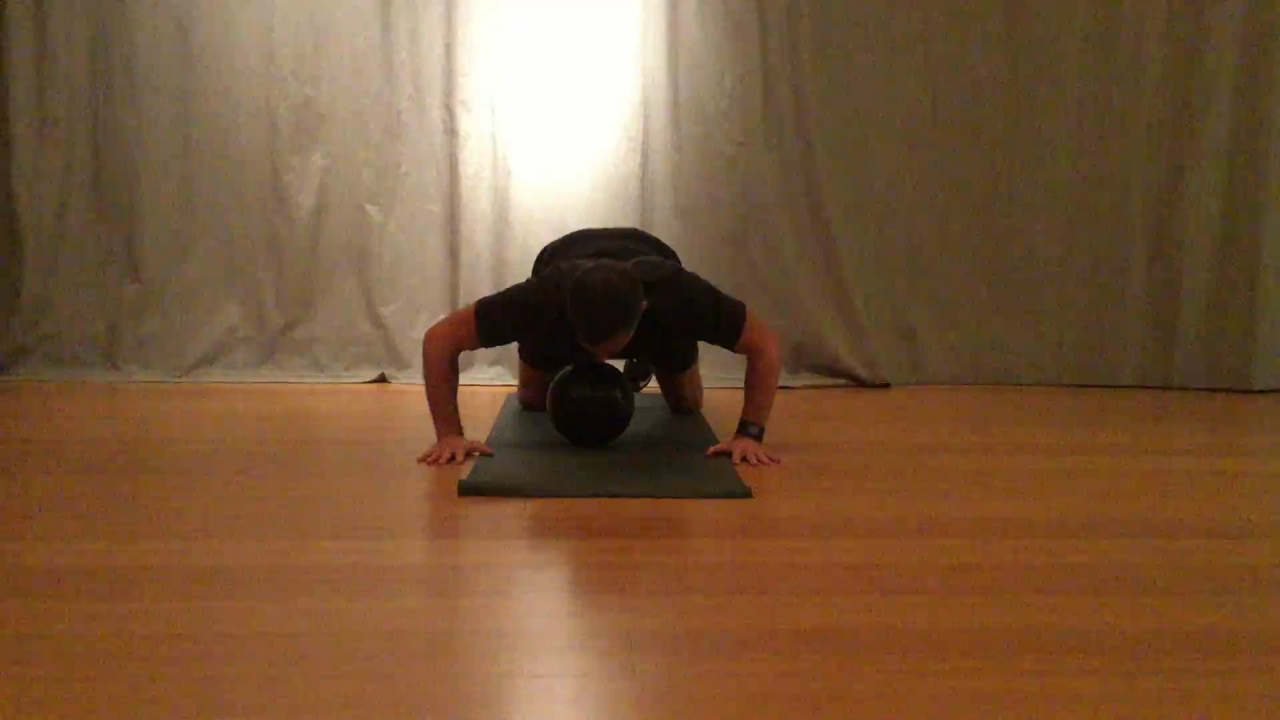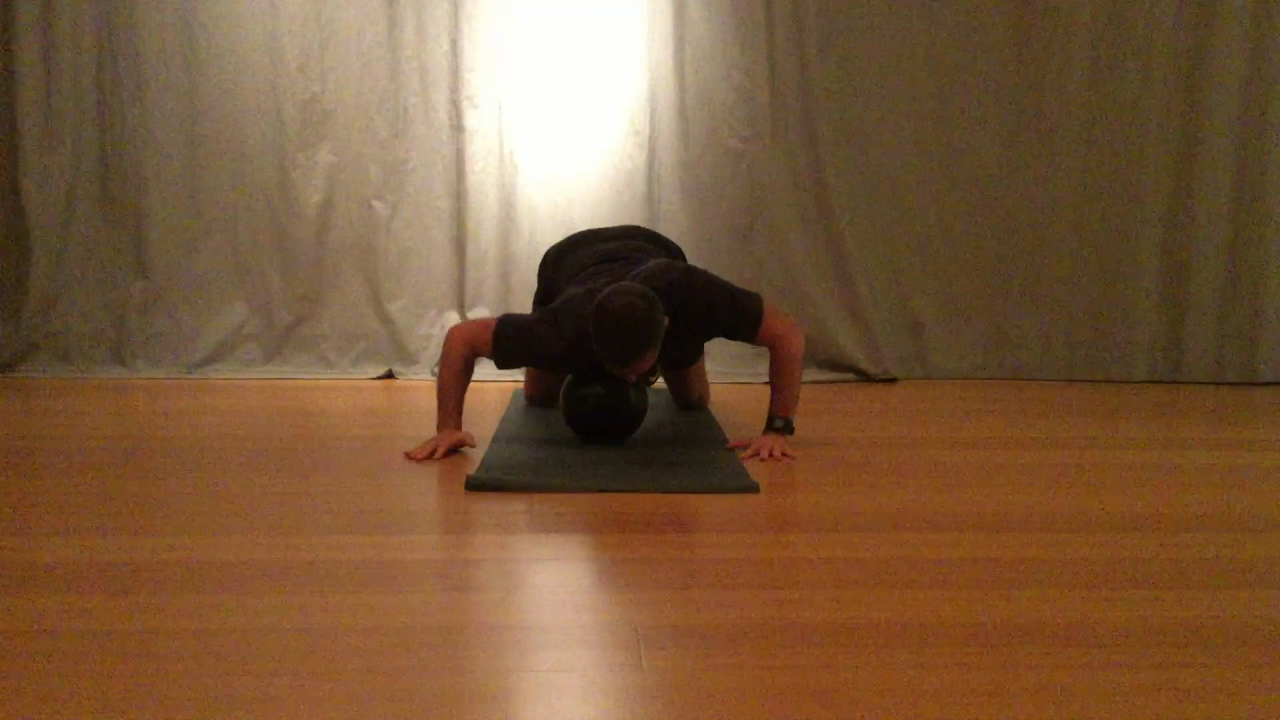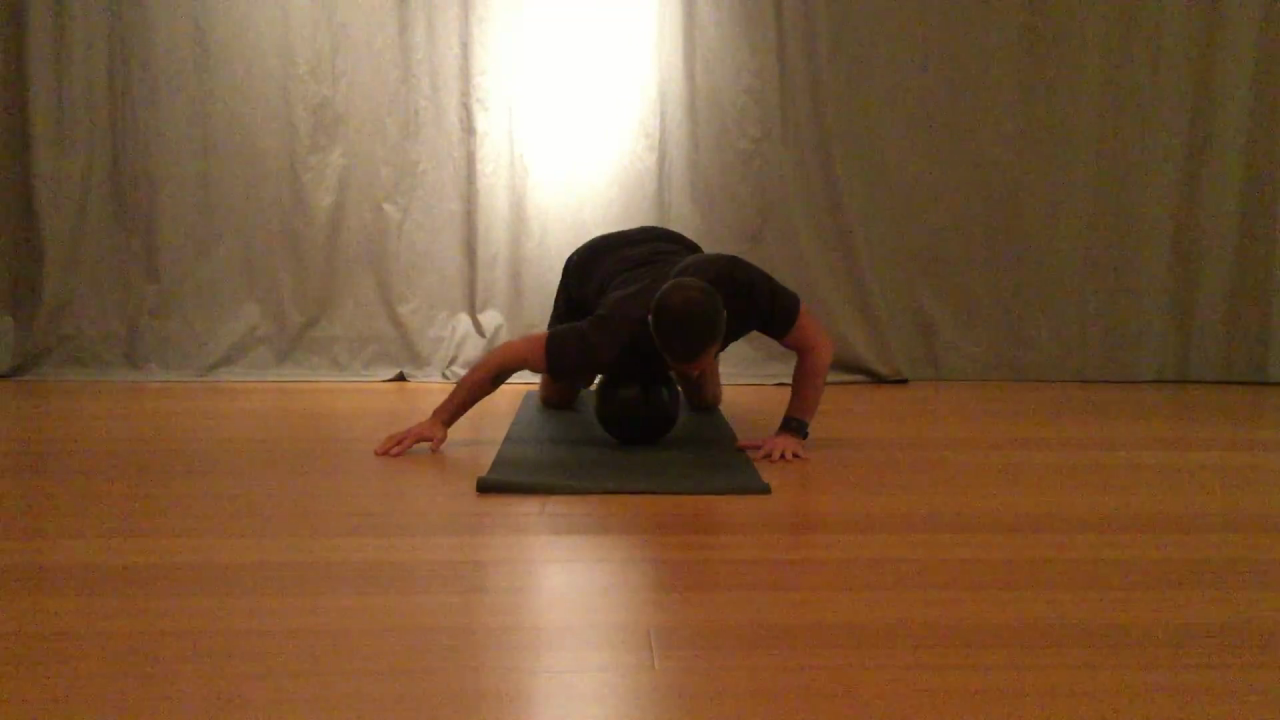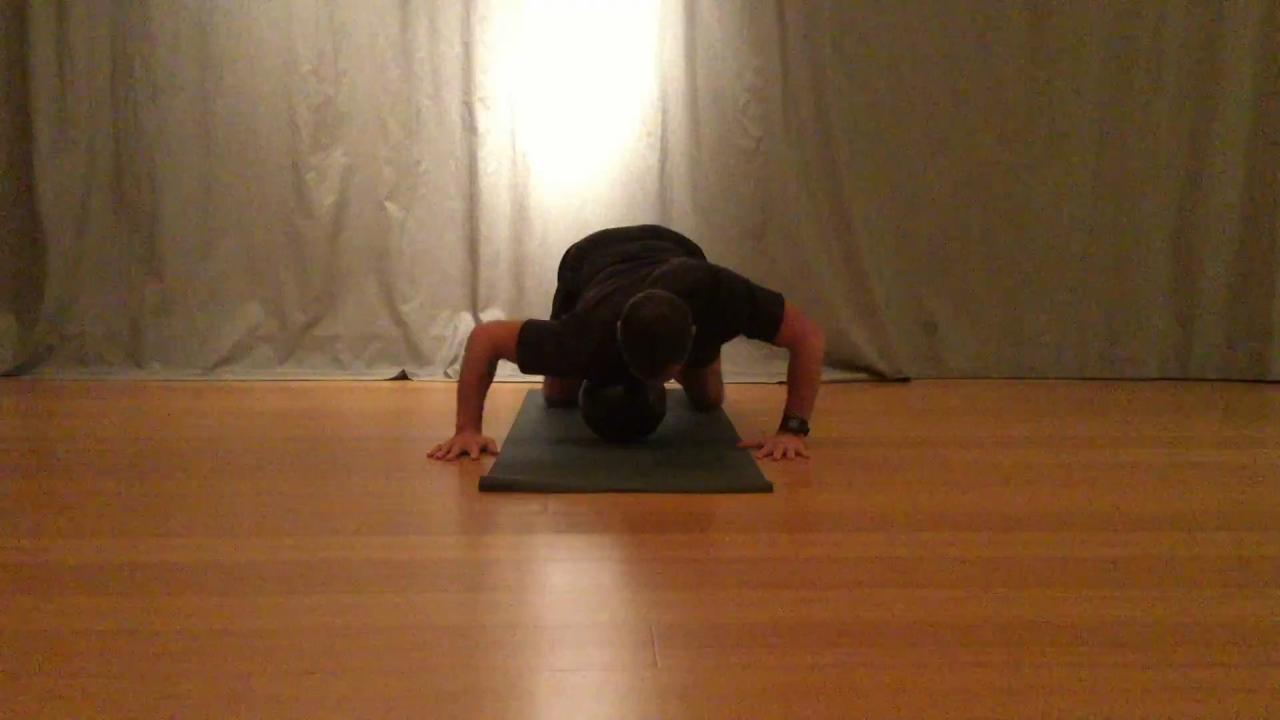
dt=1s
person 1, frame 1
left shoulder: (676, 292)
right shoulder: (543, 297)
left elbow: (765, 346)
right elbow: (439, 339)
left wrist: (750, 432)
right wrist: (448, 433)
left hip: (652, 283)
left knee: (687, 402)
right knee: (533, 399)
left ankle: (645, 363)
person 1, frame 2
left shoulder: (690, 294)
right shoulder: (564, 329)
left elbow: (788, 337)
right elbow: (460, 338)
left wrist: (777, 428)
right wrist: (448, 426)
left hip: (653, 253)
right hip: (568, 261)
left knee: (694, 399)
right knee: (539, 396)
left ankle: (661, 369)
right ankle: (568, 362)
person 1, frame 3
left shoulder: (739, 285)
right shoulder: (617, 331)
left elbow: (817, 345)
right elbow: (507, 354)
left wrist: (793, 430)
right wrist: (438, 420)
left hip: (673, 253)
right hip: (593, 267)
left knee: (706, 400)
right knee: (556, 398)
right ankle: (592, 366)
person 1, frame 4
left shoulder: (713, 293)
right shoulder: (588, 338)
left elbow: (809, 338)
right elbow: (483, 338)
left wrist: (793, 429)
right wrist: (467, 428)
left hip: (672, 253)
right hip: (588, 261)
left knee: (708, 398)
right knee: (558, 397)
